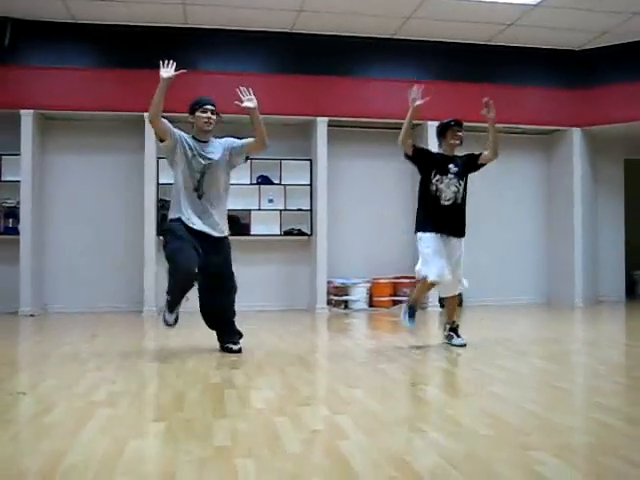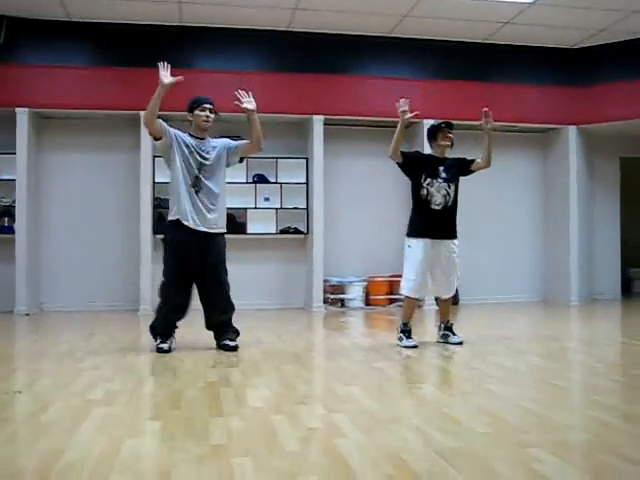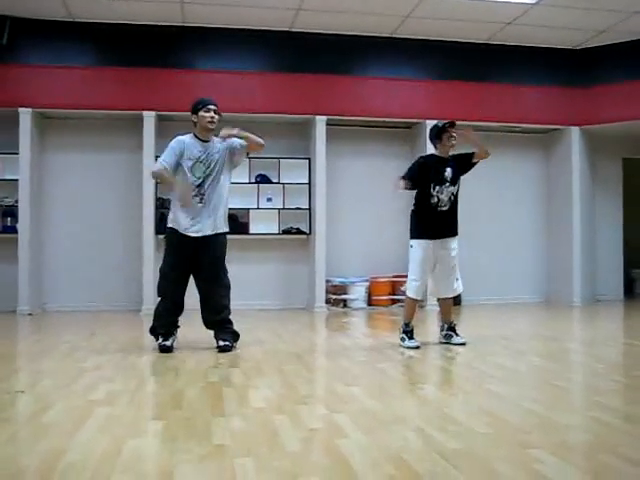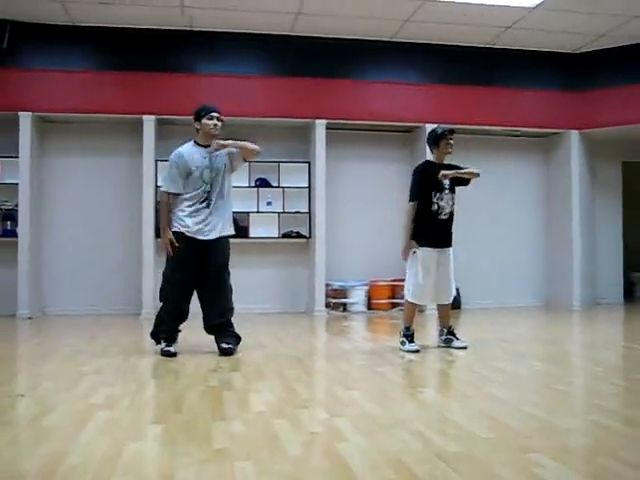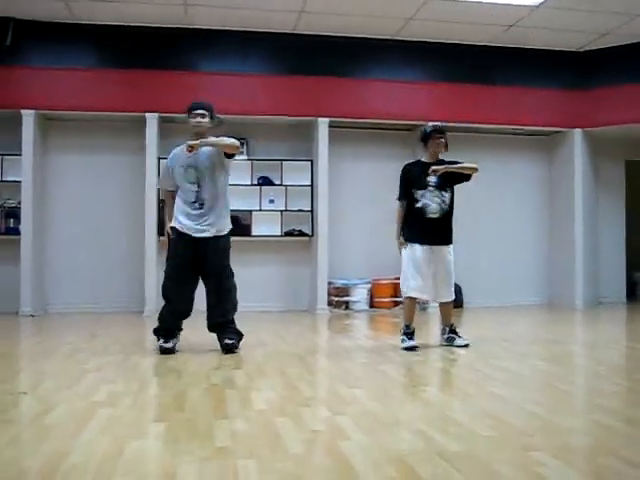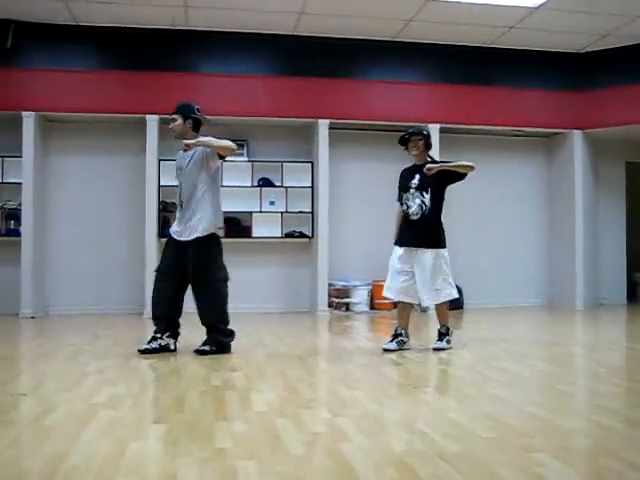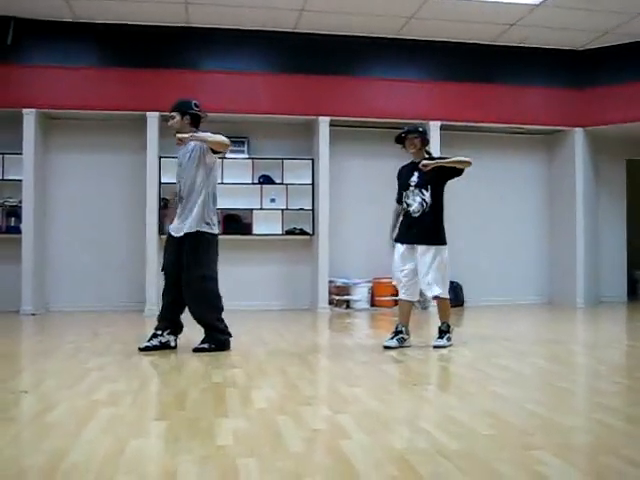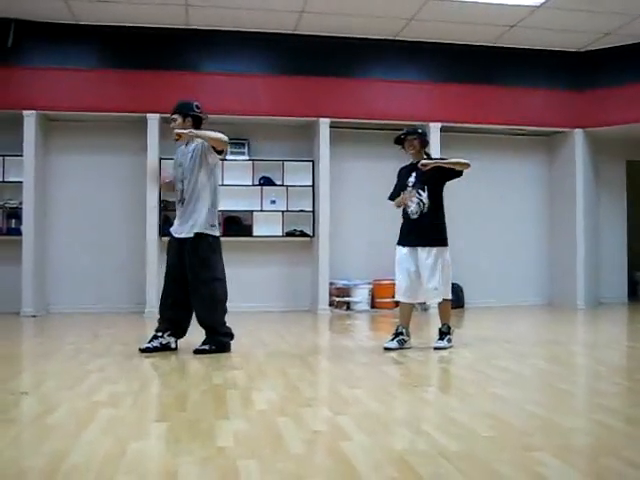
dt=0.2s
person 1, frame 1
left shoulder: (226, 147)
right shoulder: (178, 143)
left elbow: (261, 144)
right elbow: (154, 119)
left wrist: (254, 112)
right wrist: (164, 82)
left hip: (216, 230)
right hip: (182, 225)
left knee: (222, 287)
right knee: (184, 270)
left ankle: (228, 335)
right ankle: (173, 301)
person 1, frame 2
left shoulder: (223, 147)
right shoulder: (176, 139)
left elbow: (255, 146)
right elbow: (149, 122)
left wrist: (252, 114)
right wrist: (163, 88)
left hip: (213, 227)
right hip: (181, 224)
left knee: (216, 284)
right knee: (175, 283)
left ankle: (224, 333)
right ankle: (163, 333)
person 1, frame 3
left shoulder: (227, 147)
right shoulder: (180, 144)
left elbow: (259, 145)
right elbow: (158, 171)
left wrist: (237, 133)
right wrist: (176, 185)
left hip: (213, 229)
right hip: (181, 228)
left knee: (215, 284)
right knee: (172, 283)
left ankle: (224, 332)
right ankle: (164, 332)
person 1, frame 4
left shoulder: (229, 151)
right shoulder: (182, 154)
left elbow: (254, 151)
right elbow: (167, 195)
left wrist: (226, 144)
right wrist: (165, 230)
left hip: (218, 233)
right hip: (185, 233)
left knee: (218, 288)
right knee: (176, 289)
left ankle: (225, 336)
right ankle: (166, 336)
person 1, frame 5
left shoulder: (215, 148)
right shoulder: (175, 156)
left elbow: (235, 146)
right elbow: (170, 191)
left wrist: (204, 142)
right wrist: (168, 221)
left hip: (216, 231)
right hip: (183, 231)
left knee: (221, 285)
right knee: (176, 286)
left ankle: (228, 333)
right ankle: (168, 333)
person 1, frame 6
left shoulder: (205, 147)
right shoulder: (181, 155)
left elbow: (230, 147)
left wrist: (198, 142)
left hip: (203, 232)
right hip: (179, 232)
left knee: (209, 287)
right knee: (166, 286)
left ankle: (219, 337)
right ankle: (166, 334)
person 1, frame 7
left shoulder: (203, 144)
right shoulder: (182, 151)
left elbow: (223, 143)
left wrist: (193, 136)
right wrist: (171, 220)
left hip: (200, 228)
right hip: (179, 228)
left knee: (201, 284)
right knee: (173, 283)
left ankle: (217, 335)
right ankle: (166, 332)
person 1, frame 8
left shoulder: (203, 145)
right shoulder: (182, 150)
left elbow: (222, 140)
right elbow: (171, 186)
left wrist: (191, 134)
right wrist: (162, 179)
left hip: (202, 230)
right hip: (180, 229)
left knee: (206, 285)
right knee: (174, 285)
left ankle: (219, 337)
right ankle: (168, 334)
person 2, frame 1
left shoulder: (465, 162)
right shoulder: (428, 158)
left elbow: (492, 154)
right elbow: (404, 144)
left wrist: (491, 124)
right wrist: (412, 111)
left hip: (456, 232)
right hip: (429, 230)
left knee: (453, 284)
right knee: (436, 274)
left ankle: (450, 330)
right ankle: (411, 305)
person 2, frame 2
left shoulder: (455, 165)
right shoulder: (418, 160)
left elbow: (486, 163)
right elbow: (393, 154)
left wrist: (488, 132)
right wrist: (402, 123)
left hip: (447, 236)
right hip: (420, 235)
left knee: (446, 286)
right knee: (413, 285)
left ankle: (445, 329)
right ankle: (404, 331)
person 2, frame 3
left shoulder: (457, 162)
right shoulder: (425, 162)
left elbow: (484, 154)
right elbow: (405, 183)
left wrist: (471, 138)
right wrist: (403, 184)
left hip: (448, 234)
right hip: (423, 235)
left knee: (448, 284)
right knee: (416, 284)
left ankle: (447, 329)
right ankle: (406, 331)
person 2, frame 4
left shoulder: (450, 170)
right shoulder: (423, 169)
left elbow: (475, 174)
right elbow: (412, 204)
left wrist: (454, 173)
right wrist: (408, 238)
left hip: (444, 242)
right hip: (422, 242)
left knee: (445, 290)
right knee: (415, 290)
left ankle: (446, 333)
right ankle: (407, 335)
person 2, frame 5
left shoulder: (447, 168)
right shoulder: (410, 169)
left elbow: (474, 169)
right elbow: (402, 204)
left wrist: (446, 168)
right wrist: (399, 233)
left hip: (441, 239)
right hip: (415, 239)
left knee: (445, 287)
right knee: (412, 288)
left ankle: (449, 331)
right ankle: (409, 332)
person 2, frame 6
left shoulder: (439, 169)
right shoulder: (405, 174)
left elbow: (470, 167)
left wrist: (440, 166)
right wrist: (396, 234)
left hip: (431, 241)
right hip: (404, 242)
left knee: (439, 291)
right knee: (403, 290)
left ankle: (444, 333)
right ankle: (401, 335)
person 2, frame 7
left shoulder: (437, 166)
right shoulder: (403, 171)
left elbow: (467, 163)
left wrist: (435, 162)
right wrist: (393, 228)
left hip: (432, 237)
right hip: (406, 237)
left knee: (437, 286)
right knee: (406, 287)
left ankle: (445, 330)
right ankle: (402, 332)
person 2, frame 8
left shoulder: (435, 166)
right shoulder: (403, 171)
left elbow: (465, 165)
right elbow: (396, 202)
left wrist: (435, 162)
right wrist: (404, 199)
left hip: (433, 238)
right hip: (407, 238)
left knee: (439, 287)
right knee: (406, 288)
left ankle: (445, 332)
right ankle: (402, 334)
